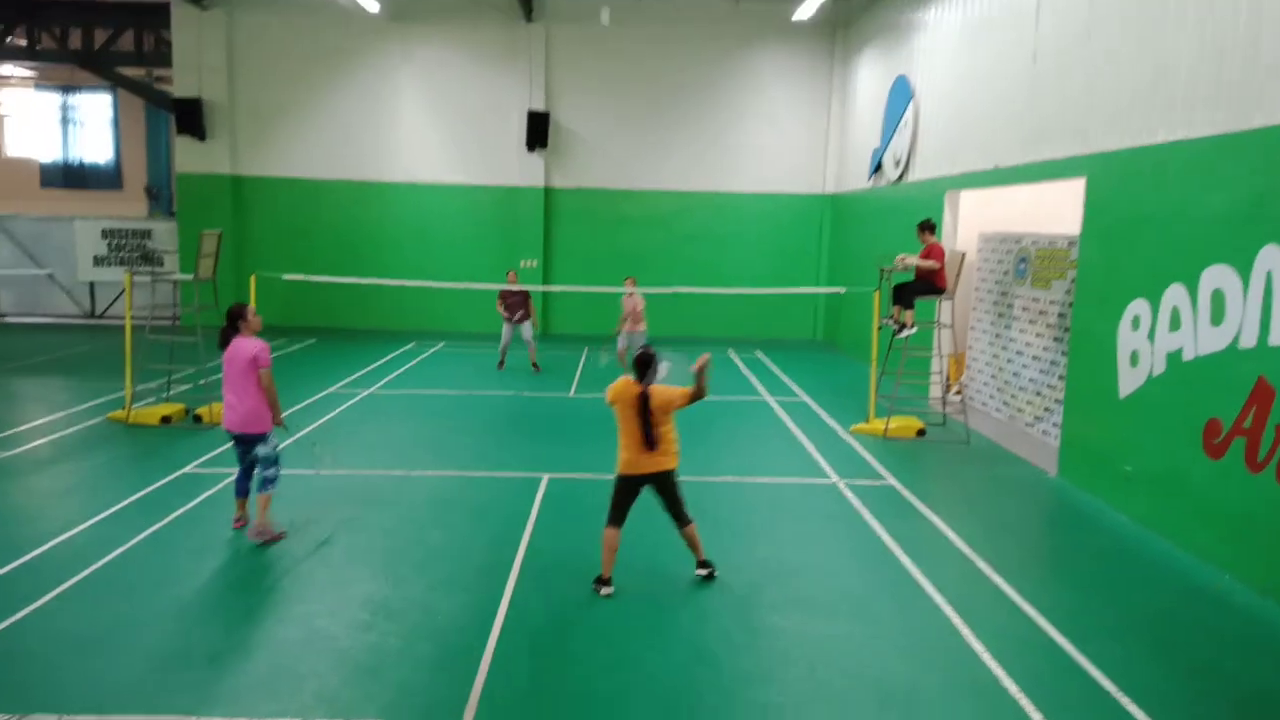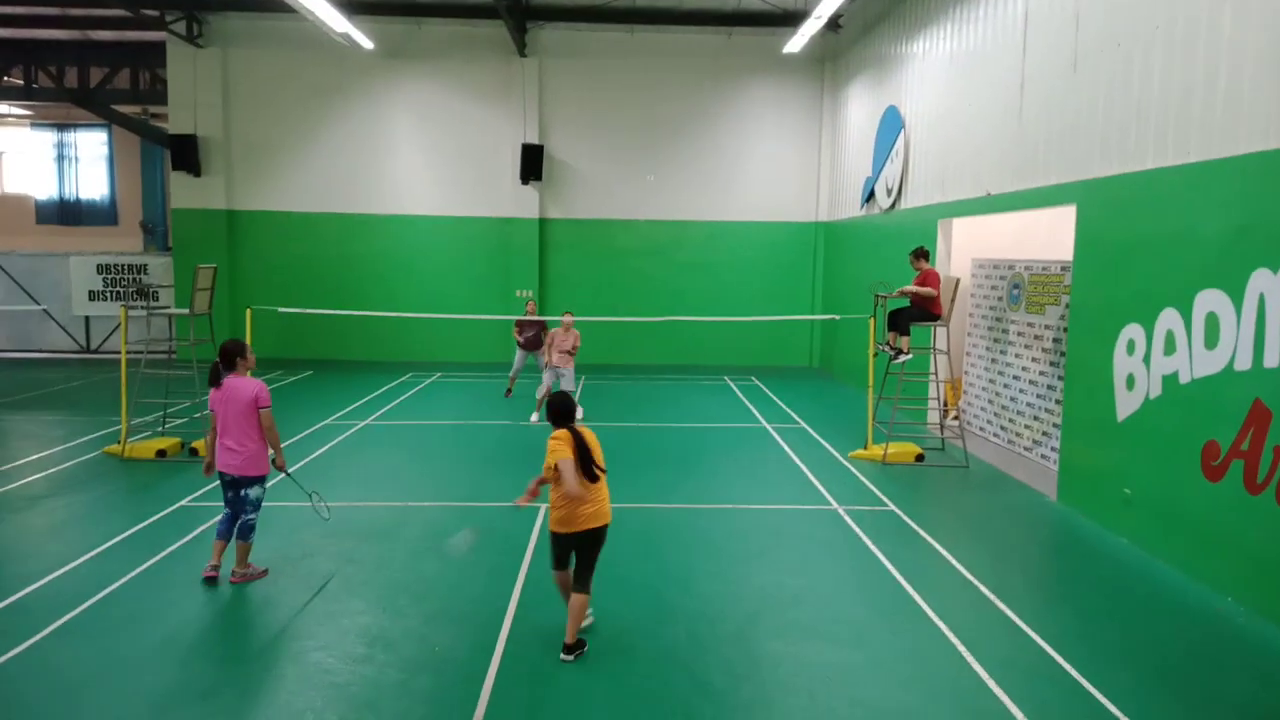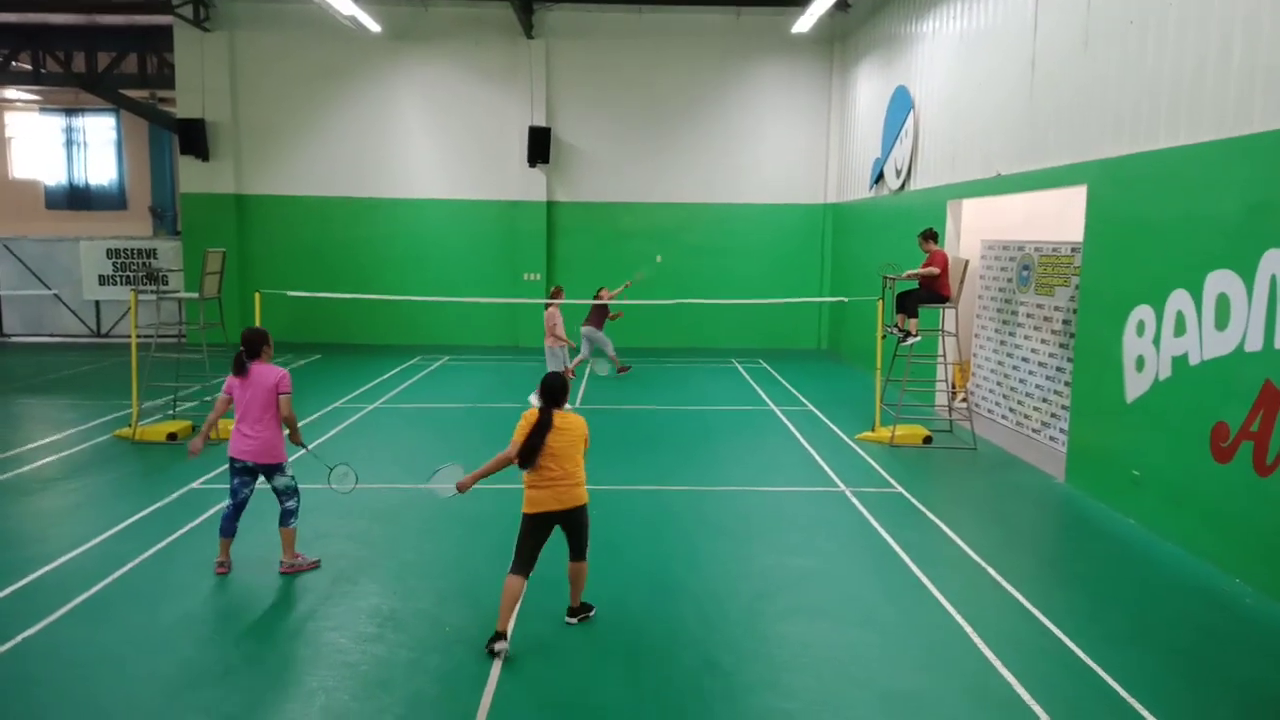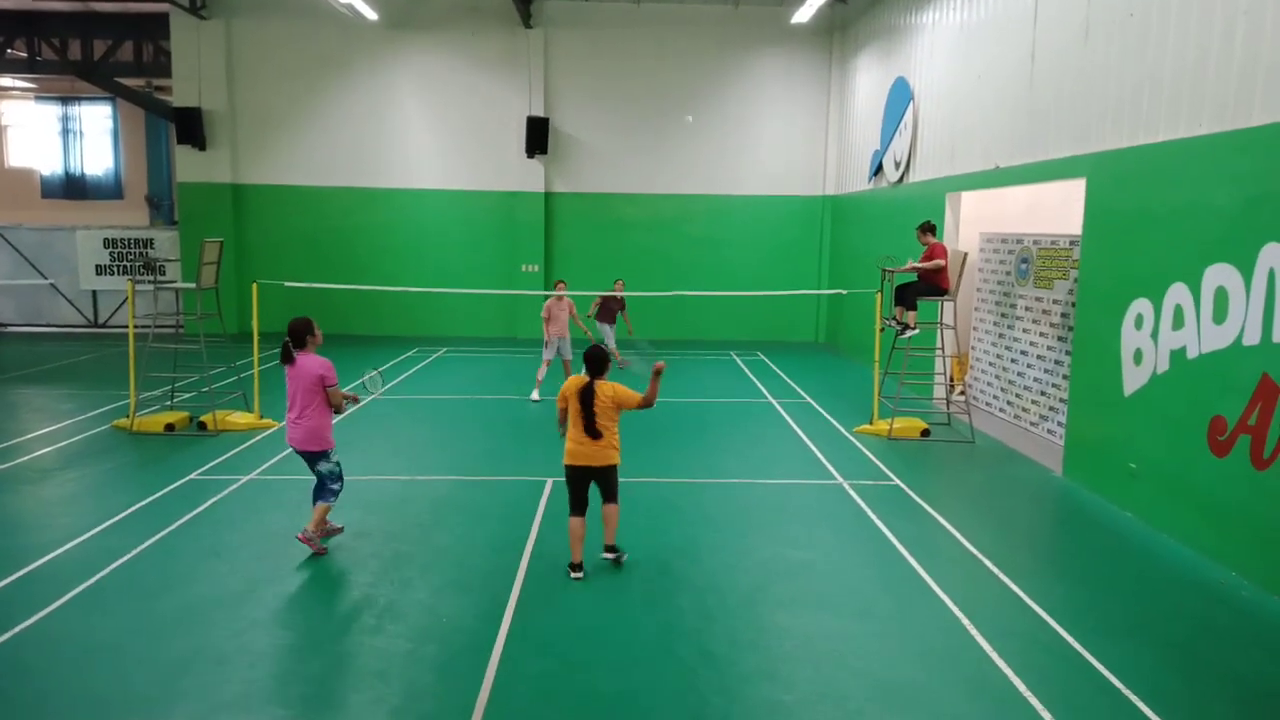
dt=0.7s
person 1, frame 1
left shoulder: (621, 388)
right shoulder: (666, 394)
left elbow: (610, 394)
right elbow: (699, 394)
right wrist: (700, 373)
left hip: (630, 468)
right hip: (662, 466)
left knee: (614, 521)
right knee: (680, 516)
left ankle: (605, 579)
right ankle: (703, 563)
person 1, frame 2
left shoulder: (560, 440)
right shoulder: (586, 434)
left elbow: (568, 473)
left wrist: (570, 488)
right wrist: (539, 482)
left hip: (566, 522)
right hip: (598, 520)
left knee: (560, 565)
right knee: (583, 579)
left ankle: (580, 612)
right ankle: (570, 644)
person 1, frame 3
left shoulder: (531, 418)
right shoulder: (579, 423)
left elbow: (510, 455)
left wrist: (473, 477)
left hip: (538, 503)
right hip: (574, 500)
left knee: (519, 567)
right knee: (578, 553)
left ankle: (501, 634)
right ankle: (576, 608)
person 1, frame 4
left shoulder: (572, 384)
right shoulder: (615, 391)
left elbow: (561, 414)
right elbow: (647, 402)
left wrist: (563, 429)
right wrist: (656, 377)
left hip: (574, 458)
right hip: (605, 459)
left knee: (577, 509)
right knee: (610, 500)
left ankle: (576, 564)
right ankle: (610, 546)
person 2, frame 1
left shoulder: (230, 347)
right shoulder: (258, 346)
right elbow: (267, 385)
right wrist: (277, 412)
left hip: (233, 420)
right hip: (255, 422)
left knee: (246, 467)
right knee: (269, 469)
left ankle: (240, 515)
right ankle: (261, 525)
person 2, frame 2
left shoulder: (216, 390)
right shoulder: (257, 388)
left elbow: (213, 428)
right elbow: (268, 427)
left wrist: (209, 456)
right wrist: (279, 455)
left hip: (225, 464)
right hip: (253, 465)
left knee: (230, 512)
right knee: (248, 516)
left ankle: (213, 564)
right ankle: (241, 569)
person 2, frame 3
left shoulder: (235, 377)
right shoulder: (279, 375)
left elbow: (218, 410)
right elbow: (286, 413)
left wrist: (200, 437)
right wrist: (296, 434)
left hip: (240, 452)
right hip: (271, 453)
left knee: (235, 504)
right knee: (290, 500)
left ankle: (222, 559)
right ankle: (290, 559)
person 2, frame 4
left shoulder: (291, 363)
right shoulder: (323, 365)
right elbow: (336, 402)
left wrist: (345, 395)
right wrist: (341, 406)
left hip: (296, 435)
right hip: (316, 437)
left knee: (324, 478)
right knee: (334, 483)
left ankle: (321, 524)
right ankle: (310, 531)
